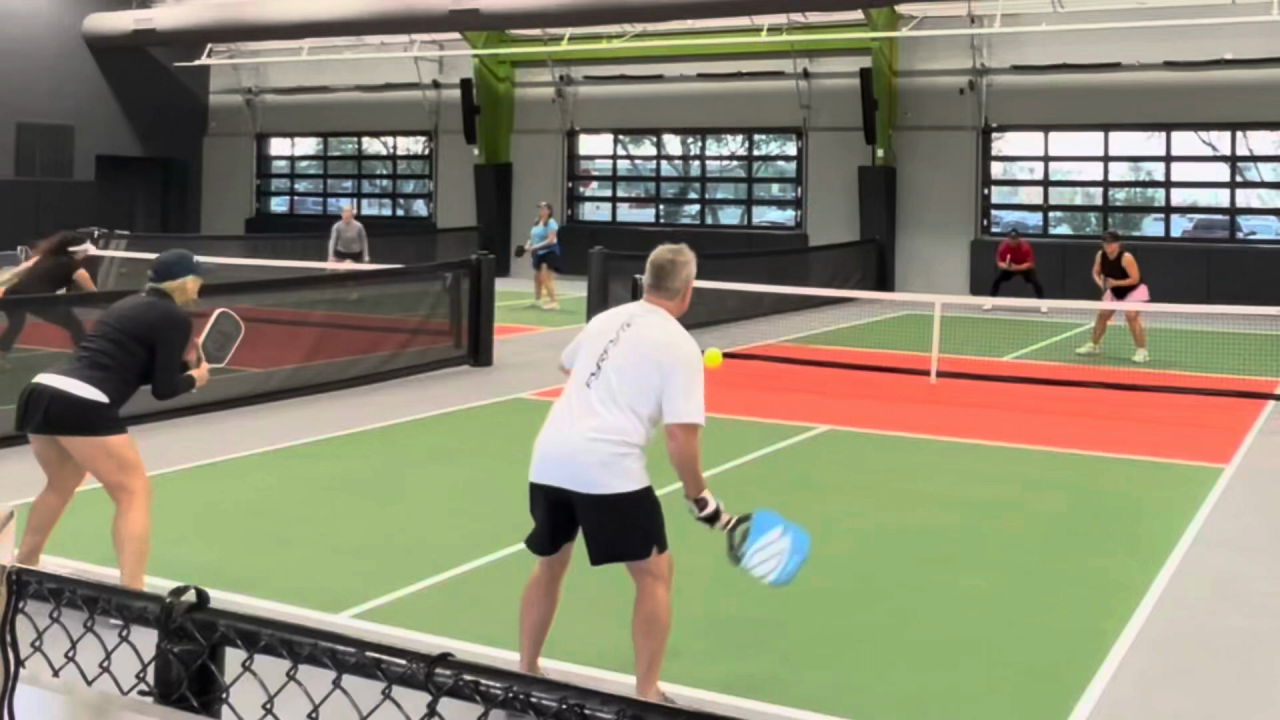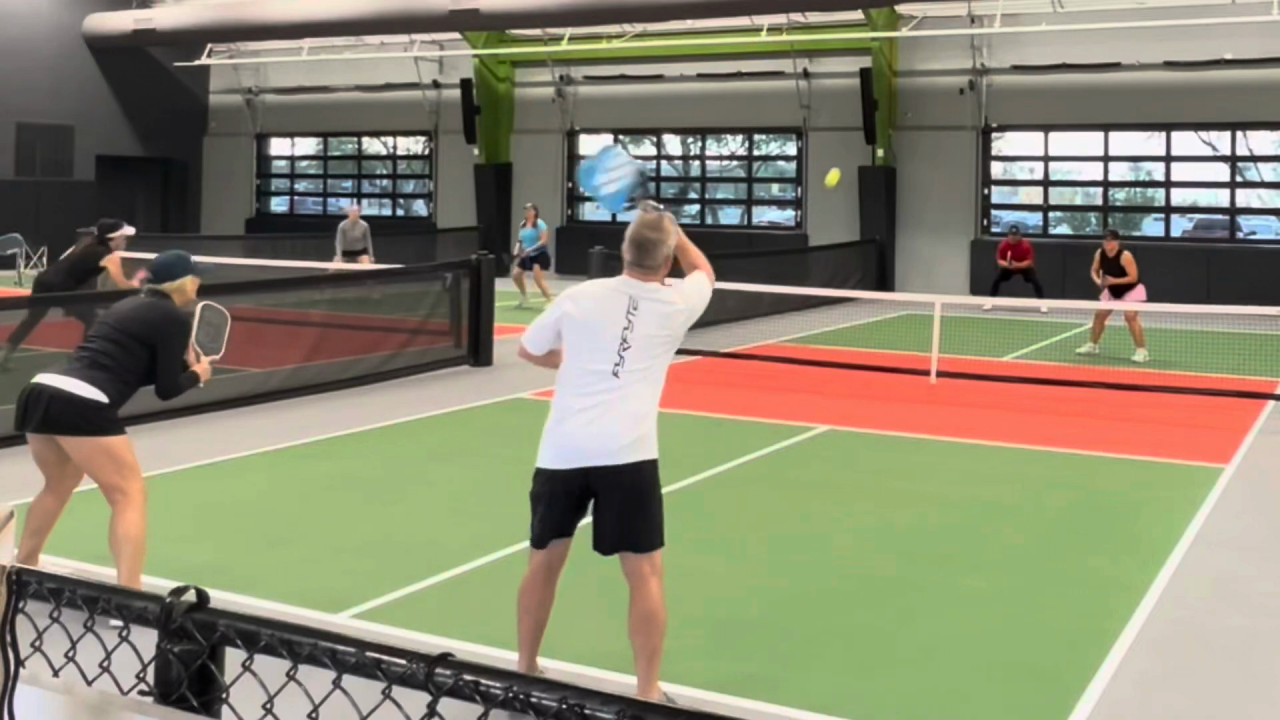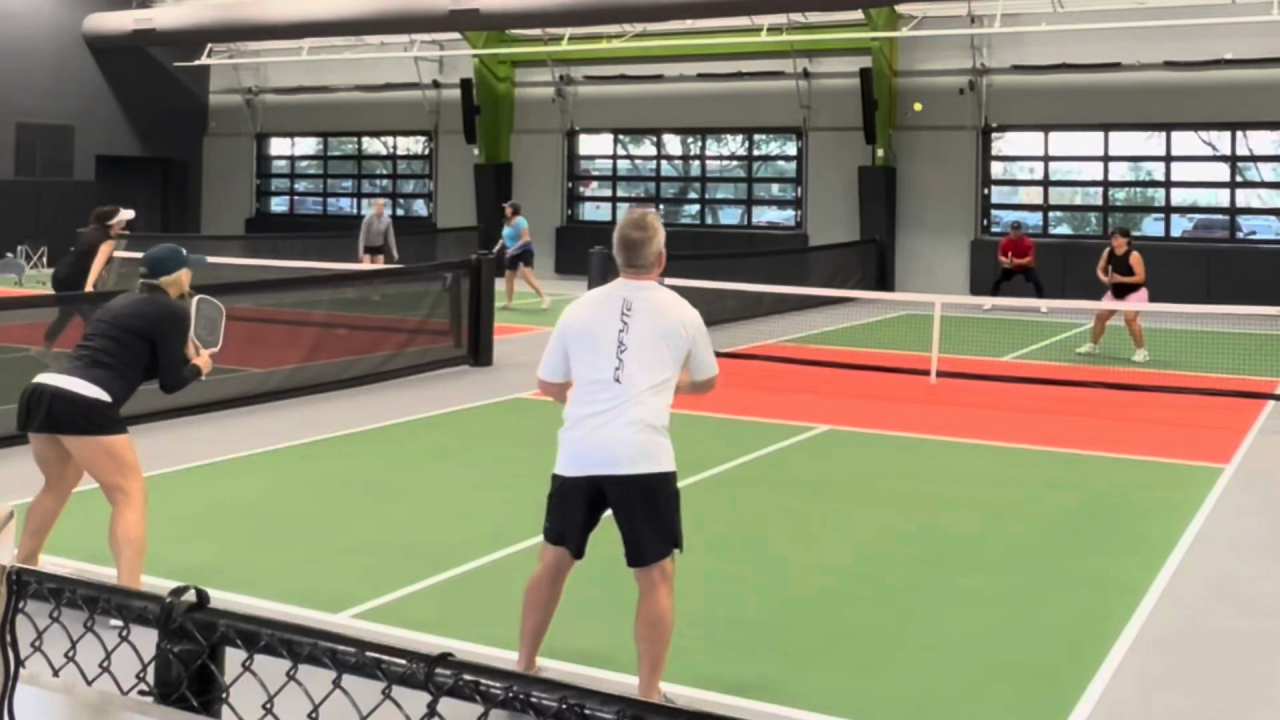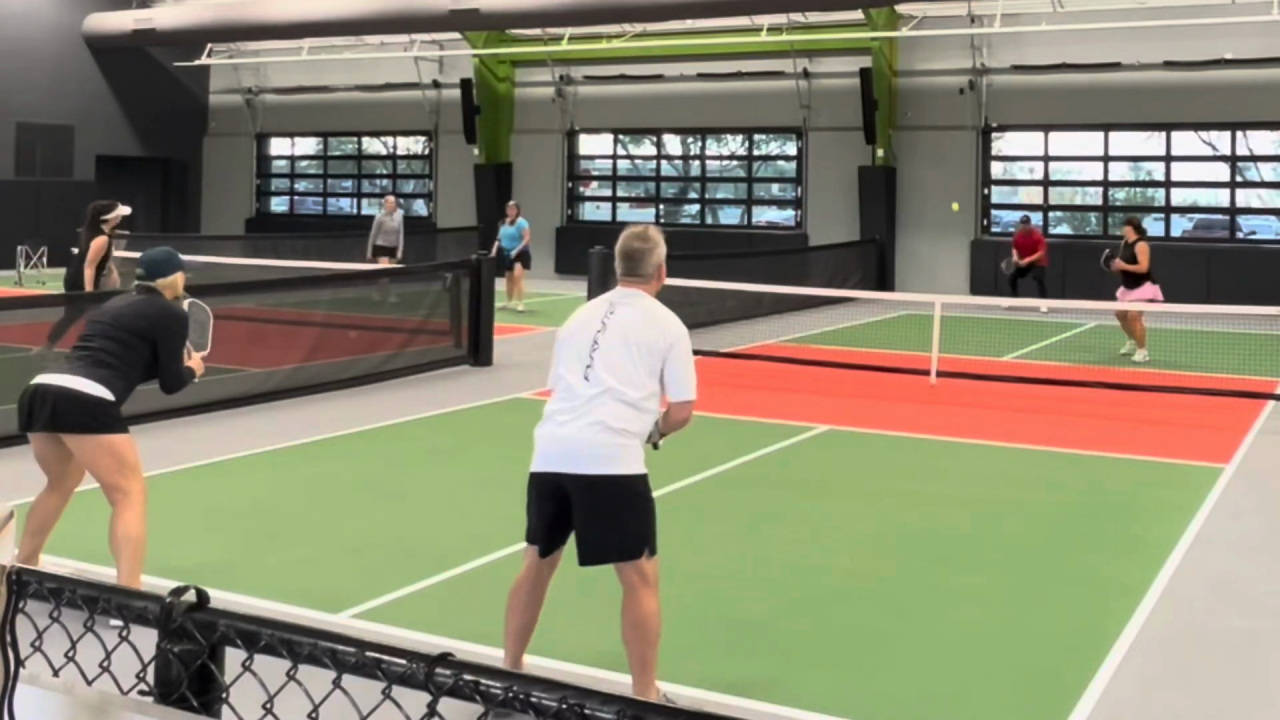
dt=0.4s
person 1, frame 1
left shoulder: (605, 320)
right shoulder: (681, 347)
right elbow: (682, 436)
right wrist: (699, 496)
left hip: (548, 460)
right hip: (608, 469)
left knee: (549, 566)
right knee: (654, 575)
left ankle: (525, 675)
right ankle: (647, 697)
person 1, frame 2
left shoulder: (578, 296)
right shoulder: (677, 305)
left elbow: (529, 351)
right elbow: (704, 272)
right wrist: (673, 231)
left hip: (561, 450)
right hip: (627, 454)
left knee: (544, 562)
right knee: (645, 573)
left ankle: (525, 674)
right ankle: (648, 696)
person 1, frame 3
left shoulder: (578, 310)
right shoulder: (681, 313)
left elbow: (549, 386)
right elbow: (706, 382)
left hip: (578, 457)
right hip: (643, 460)
left knee: (553, 563)
right knee: (656, 578)
left ankle: (524, 671)
right ankle: (649, 698)
person 1, frame 4
left shoulder: (581, 316)
right shoulder: (668, 326)
right elbow: (682, 412)
right wrist: (649, 430)
left hip: (550, 454)
right hip: (611, 460)
left knee: (537, 562)
right knee: (640, 577)
left ankle: (509, 673)
right ankle: (645, 698)
person 2, frame 1
left shoulder: (131, 305)
right shoulder: (174, 318)
right elbow: (163, 389)
left wrist: (186, 364)
right wrist: (193, 378)
left hip: (40, 392)
right hip: (82, 405)
left knee: (62, 483)
right knee: (134, 492)
person 2, frame 2
left shoulder: (130, 305)
right shoulder: (174, 318)
right elbow: (166, 390)
left wrist: (183, 363)
right wrist: (197, 374)
left hip: (38, 392)
right hip: (81, 405)
left knee: (60, 484)
right knee: (129, 494)
person 2, frame 3
left shoulder: (124, 302)
right shoulder: (172, 312)
right elbow: (170, 383)
left wrist: (183, 356)
right wrist: (198, 366)
left hip: (40, 392)
right hip: (84, 404)
left knee: (59, 484)
right knee: (130, 494)
person 2, frame 4
left shoulder: (117, 303)
right shoulder: (171, 314)
right elbow: (170, 384)
left wrist: (174, 360)
right wrist: (192, 369)
left hip: (40, 392)
right hip: (85, 402)
left knee: (61, 483)
right knee: (129, 494)
